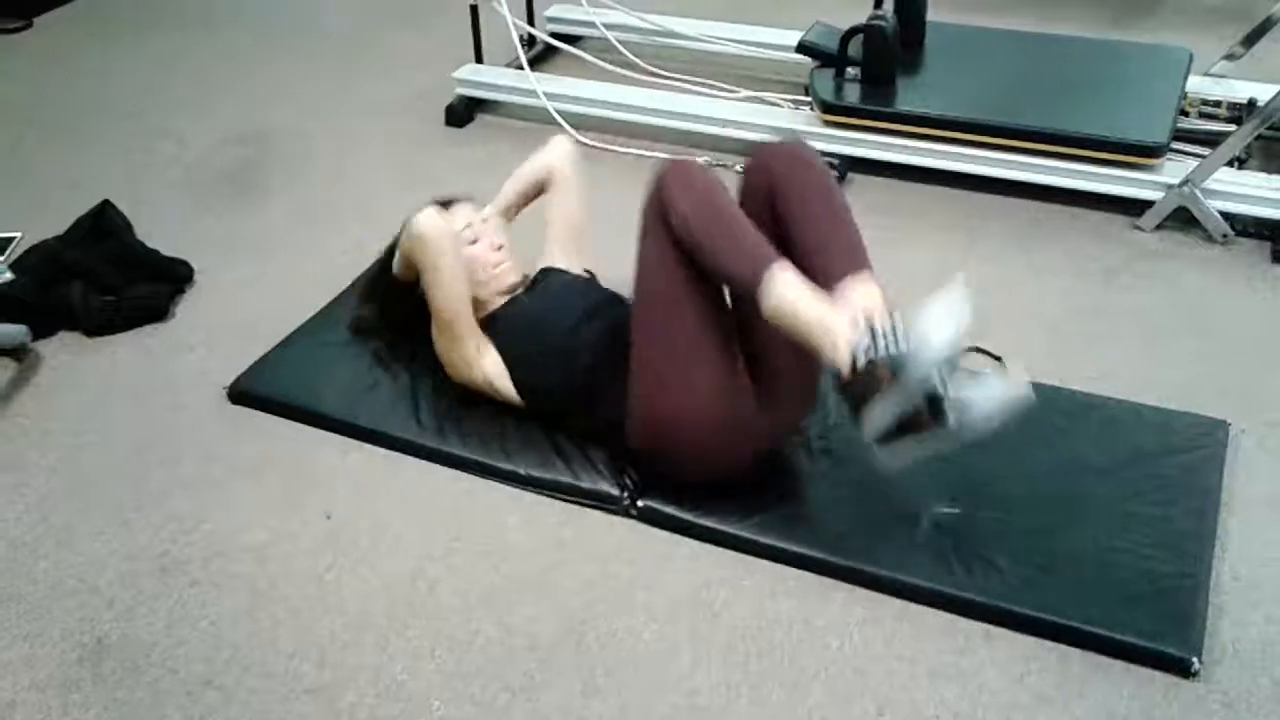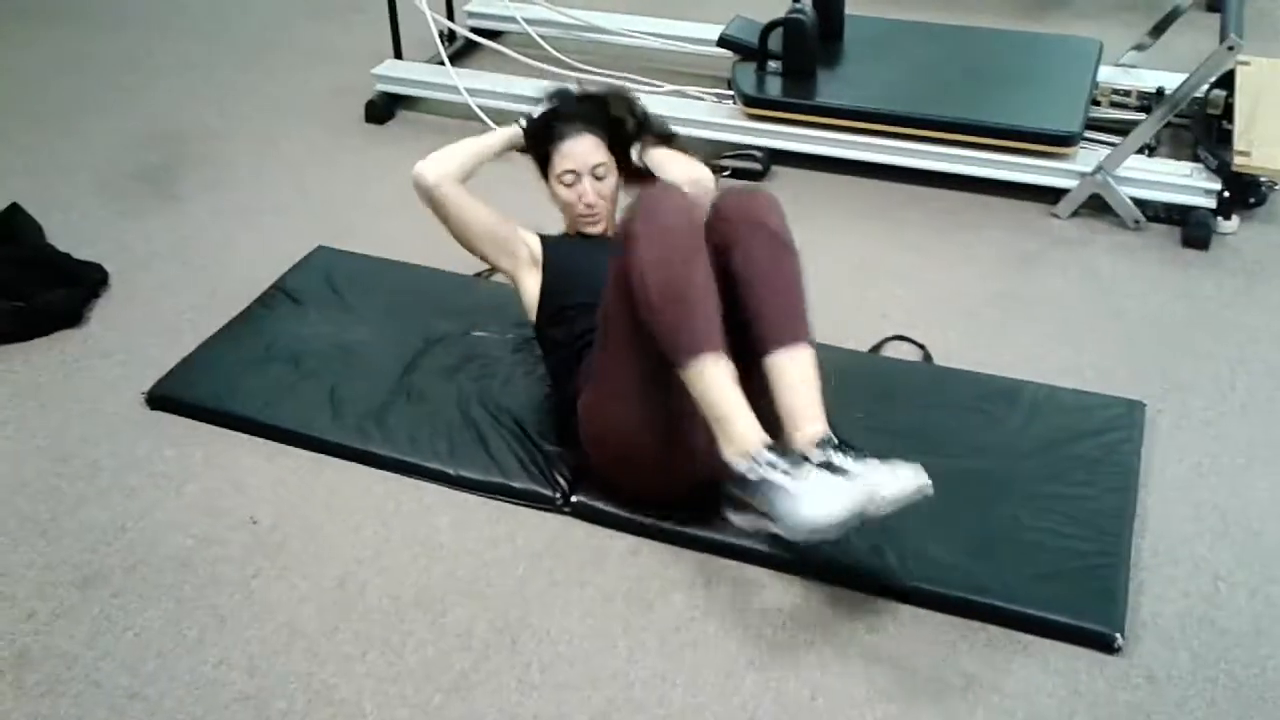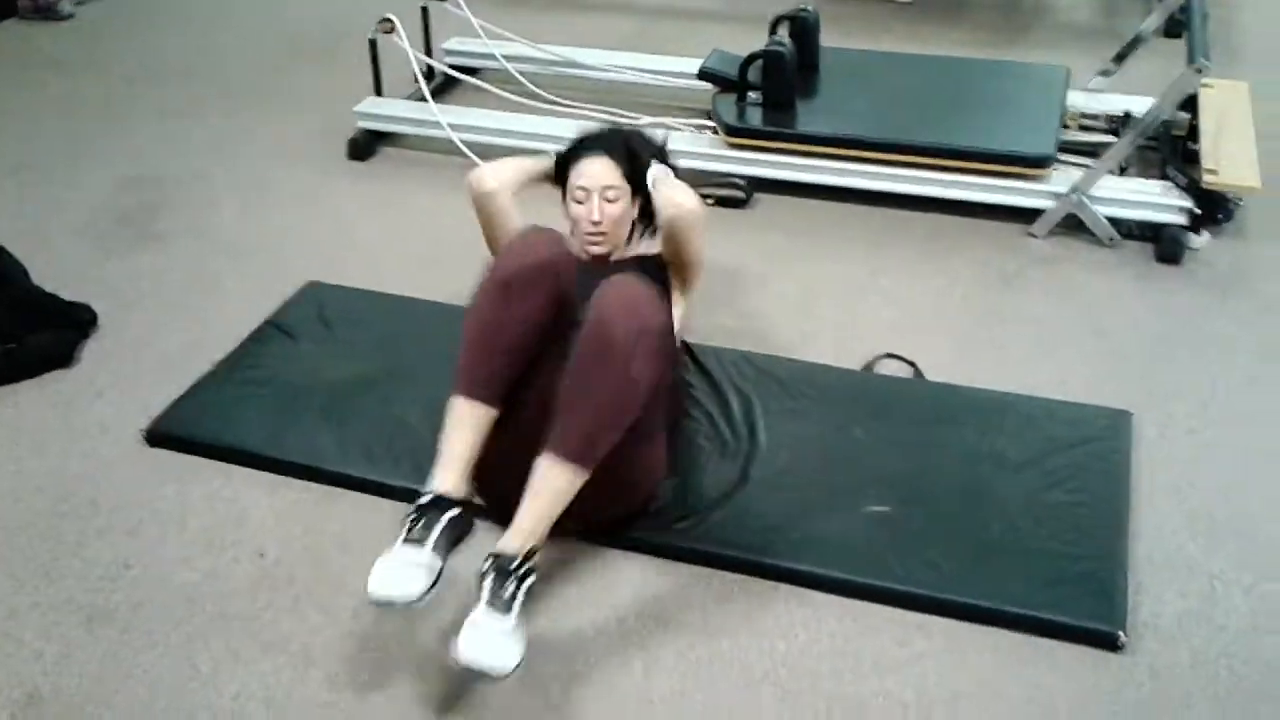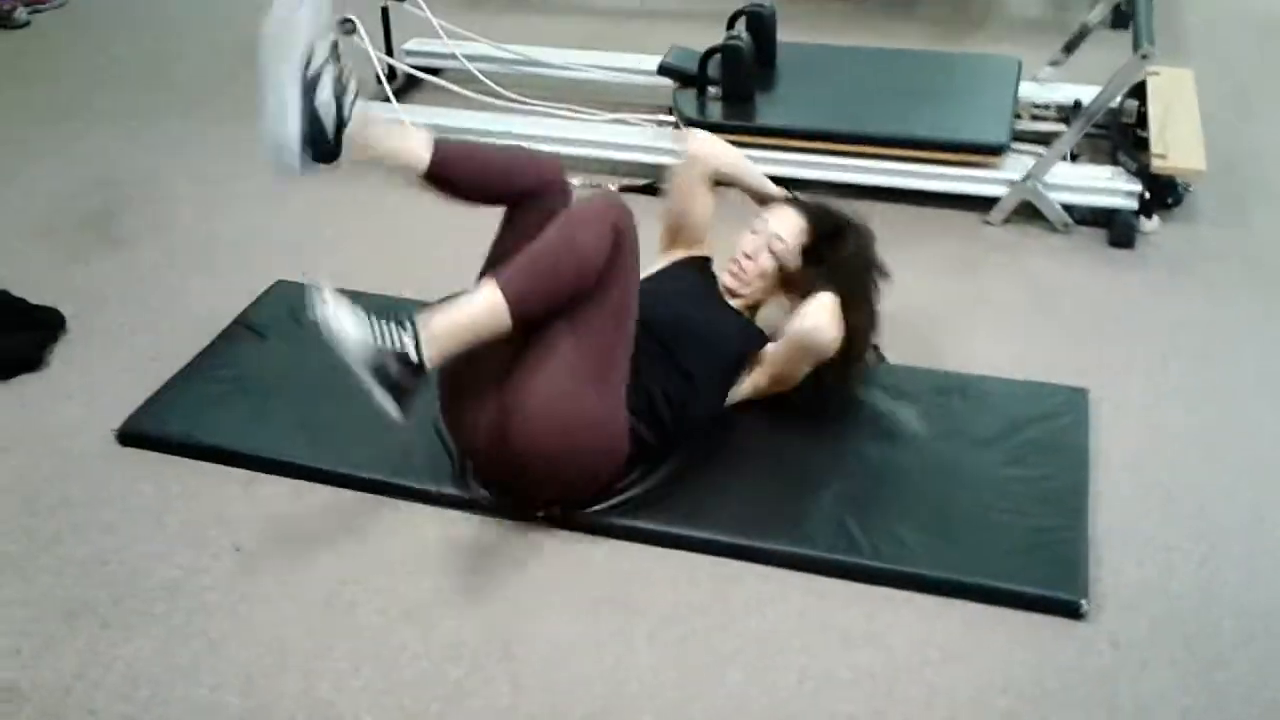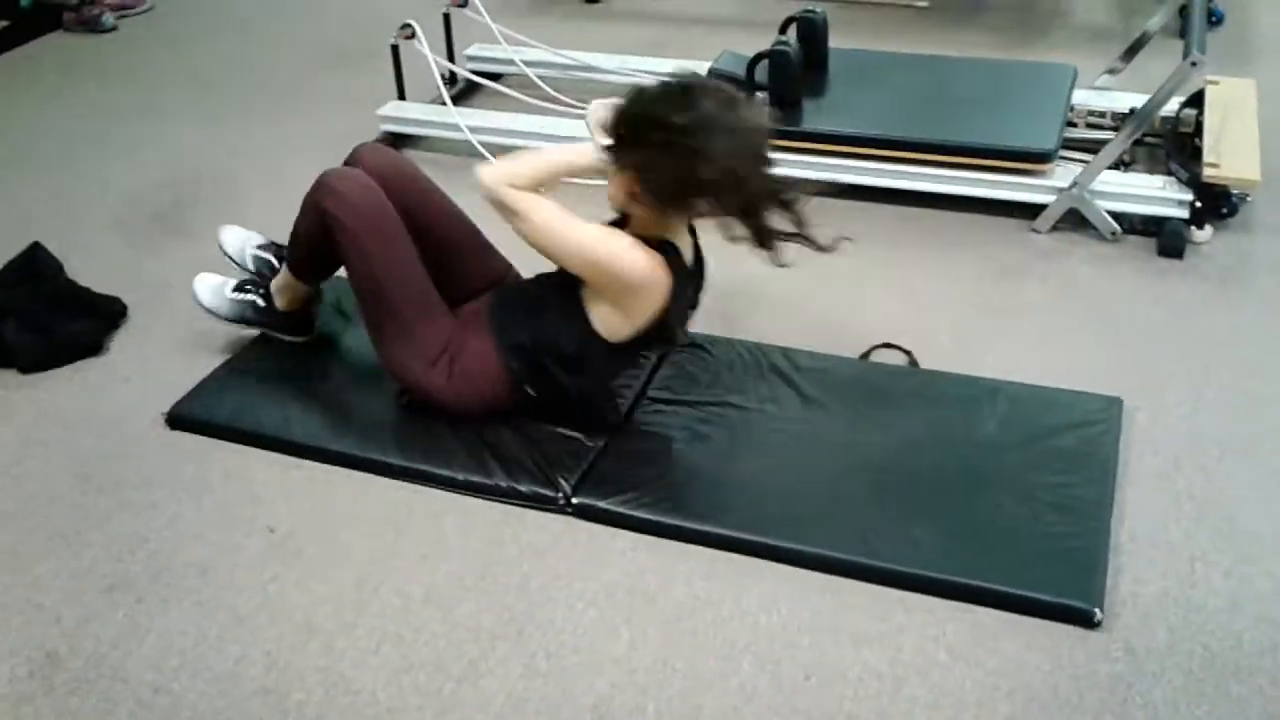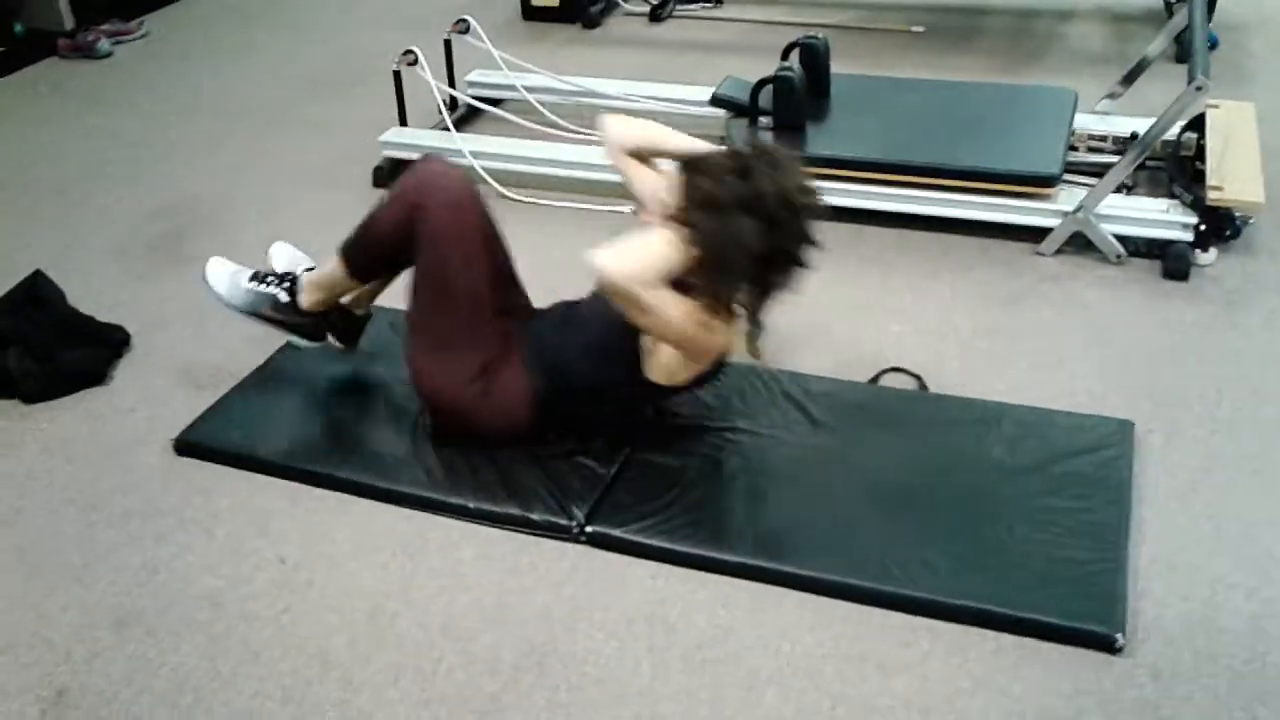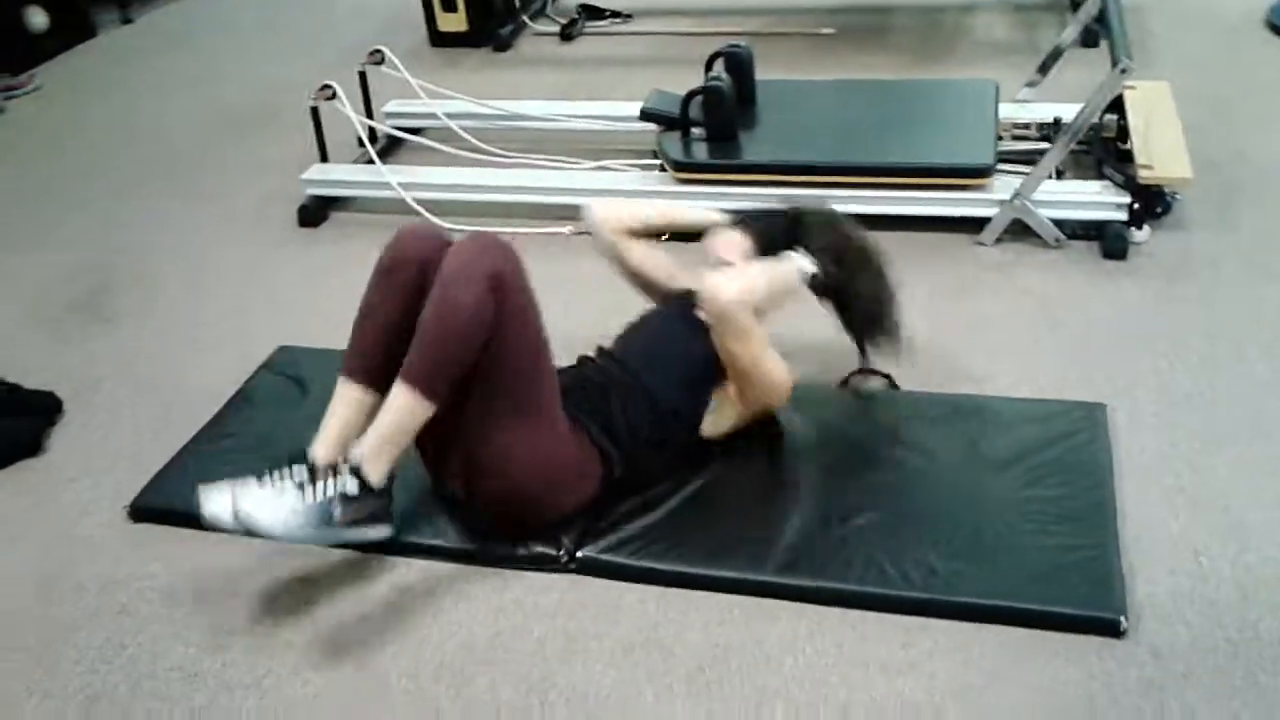
dt=0.7s
person 1, frame 1
left shoulder: (556, 278)
right shoulder: (475, 354)
left elbow: (562, 153)
right elbow: (429, 230)
left wrist: (491, 213)
right wrist: (417, 244)
left hip: (762, 394)
right hip: (690, 423)
left knee: (783, 164)
right knee: (681, 182)
right ankle: (859, 358)
person 1, frame 2
left shoulder: (642, 234)
right shoulder: (534, 255)
left elbow: (699, 183)
right elbow: (431, 177)
left wrist: (643, 150)
right wrist: (516, 134)
left hip: (733, 409)
right hip: (635, 441)
left knee: (743, 211)
right knee: (662, 211)
left ankle: (812, 448)
right ankle: (751, 463)
person 1, frame 3
left shoulder: (668, 275)
right shoulder: (544, 268)
left elbow: (684, 210)
right elbow: (487, 184)
left wrist: (656, 173)
right wrist: (554, 166)
left hip: (607, 474)
right hip: (512, 456)
left knee: (625, 307)
right knee: (535, 249)
left ankle: (514, 564)
right ankle: (442, 503)
person 1, frame 4
left shoulder: (762, 364)
right shoulder: (688, 264)
left elbow: (816, 333)
right elbow: (697, 150)
left wrist: (825, 287)
right wrist: (780, 200)
left hip: (557, 449)
right hip: (492, 397)
left knee: (608, 219)
right knee: (544, 180)
left ankle: (410, 354)
right ankle: (337, 125)
person 1, frame 5
left shoulder: (640, 270)
right shoulder: (670, 229)
left elbow: (497, 183)
right elbow: (602, 116)
left wrist: (601, 155)
left hip: (457, 369)
right hip: (501, 309)
left knee: (342, 188)
right knee: (373, 162)
left ankle: (280, 305)
right ankle: (293, 260)
person 1, frame 6
left shoulder: (704, 333)
right shoulder: (690, 266)
left elbow: (607, 268)
right elbow: (613, 130)
left wrist: (687, 228)
right wrist: (706, 154)
left hip: (482, 392)
right hip: (517, 343)
left knee: (435, 190)
right knee: (436, 176)
left ankle: (308, 307)
right ankle: (345, 306)
person 1, frame 7
left shoulder: (759, 380)
right shoulder: (694, 301)
left elbow: (725, 293)
right elbow: (602, 218)
left wrist: (789, 266)
right wrist: (721, 223)
left hip: (537, 474)
right hip: (479, 436)
left knee: (484, 260)
right knee: (419, 248)
left ankle: (361, 486)
right ankle: (321, 470)
